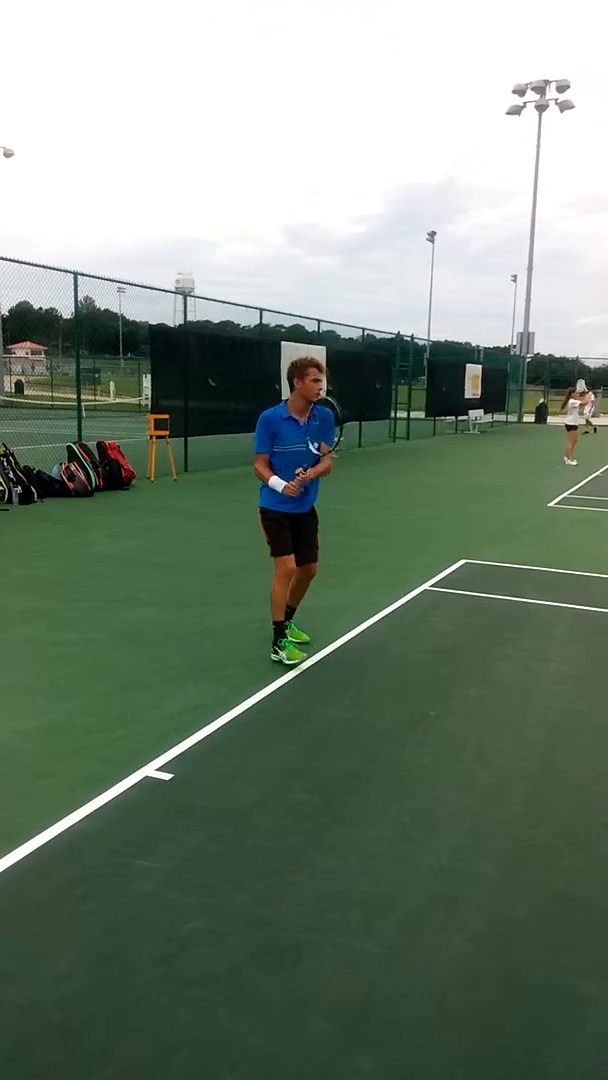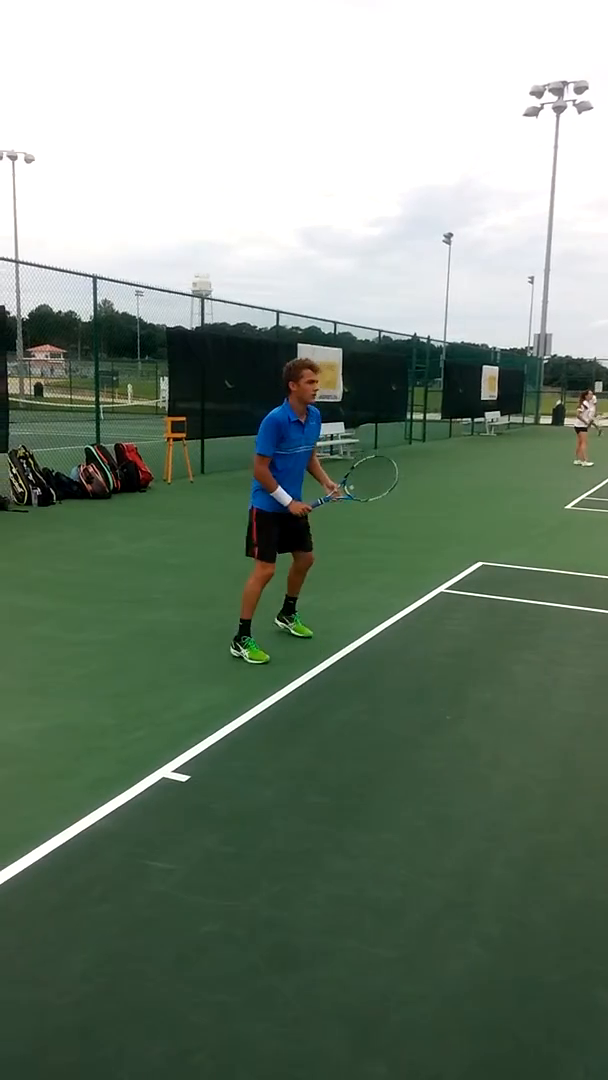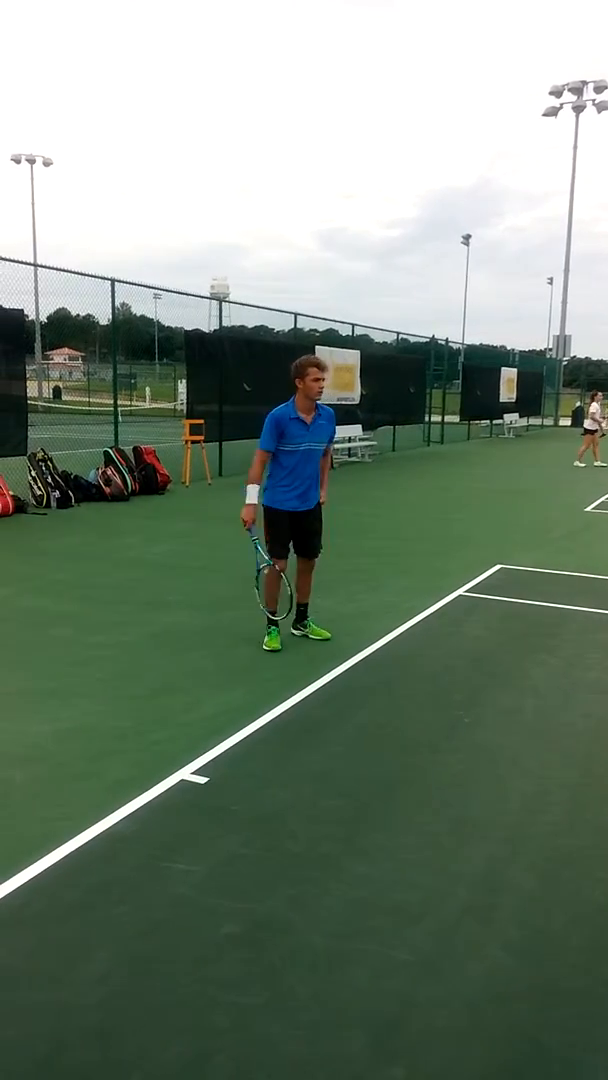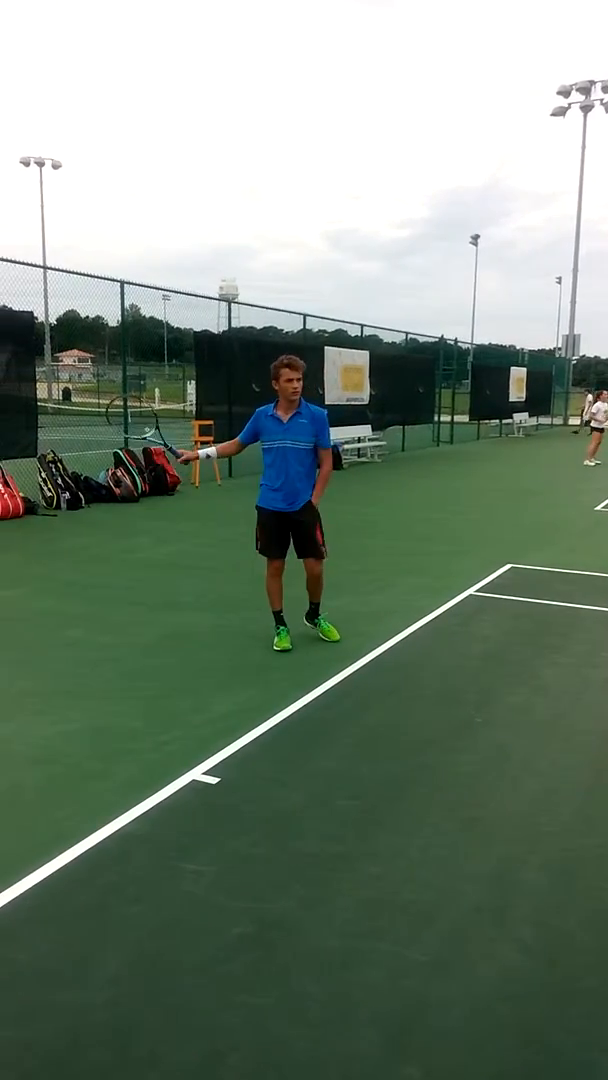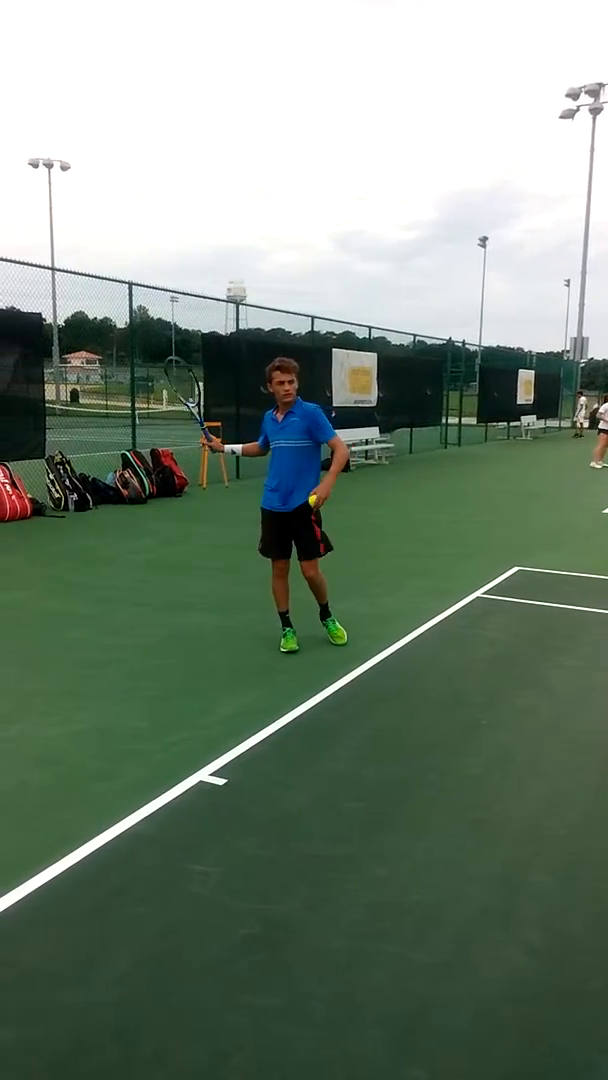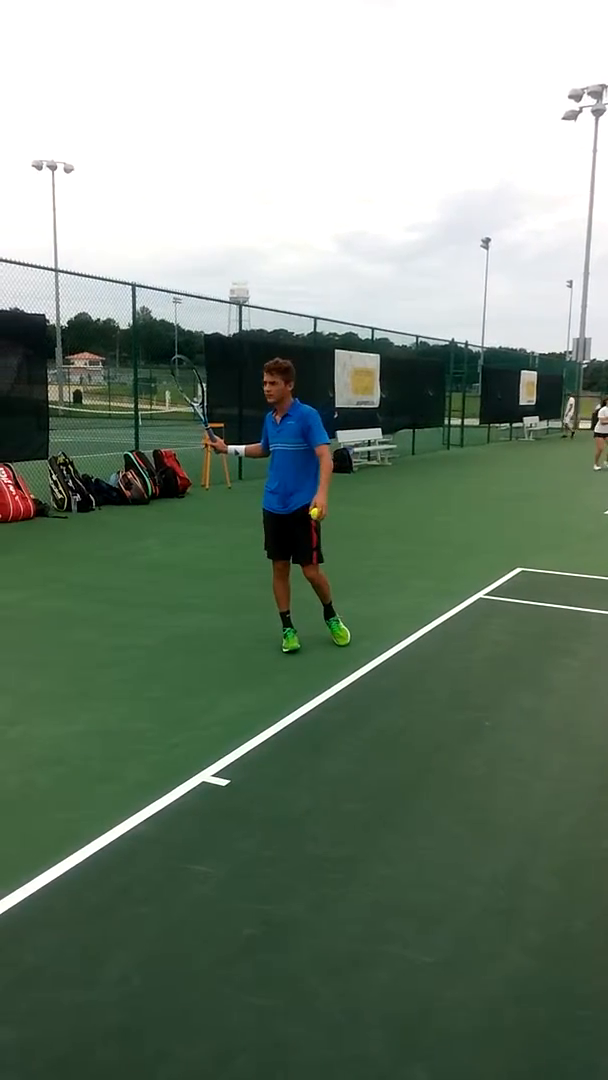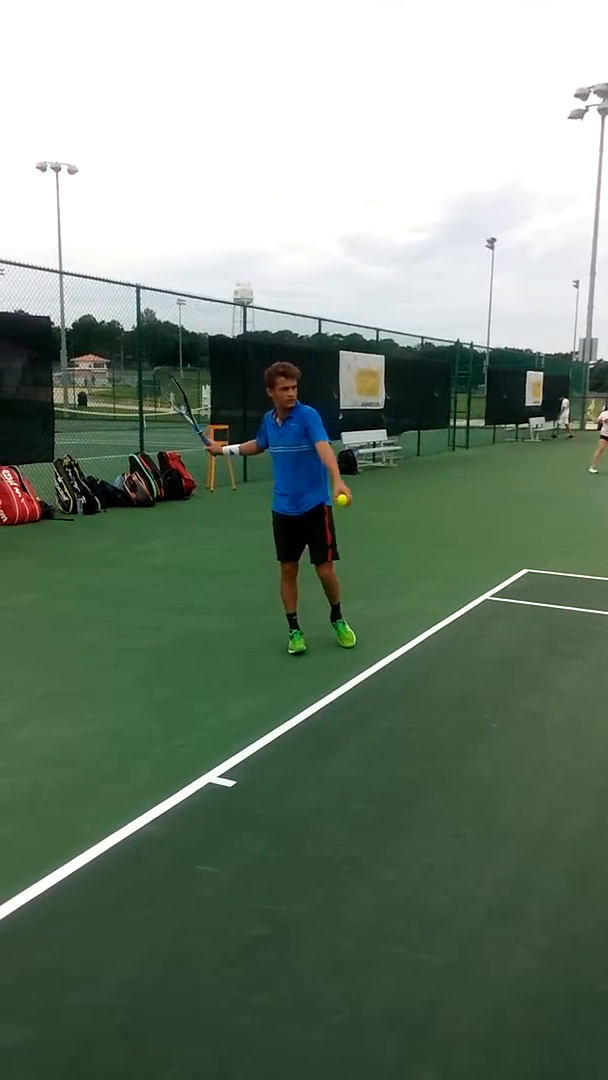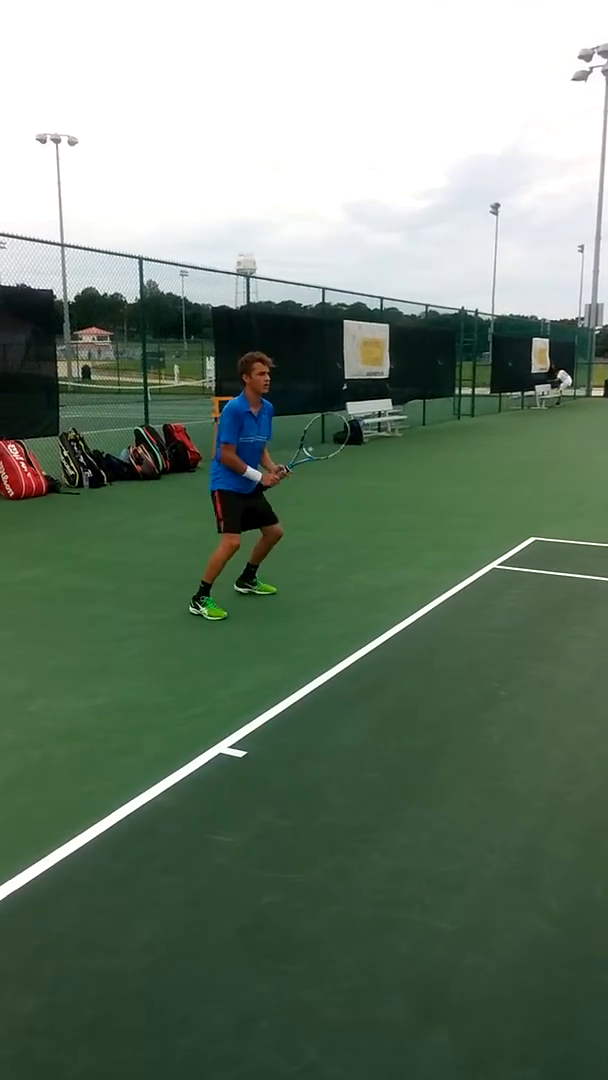
dt=0.5s
person 1, frame 1
left shoulder: (325, 416)
right shoulder: (270, 418)
left elbow: (327, 462)
right elbow: (260, 466)
left wrist: (309, 475)
right wrist: (280, 485)
left hip: (305, 508)
right hip: (275, 507)
left knee: (308, 569)
right knee: (286, 567)
left ankle: (285, 621)
right ankle: (280, 642)
person 1, frame 2
left shoulder: (314, 416)
right shoulder: (275, 420)
right elbow: (260, 469)
left wrist: (326, 481)
right wrist: (289, 501)
left hip: (293, 504)
right hip: (267, 505)
left knee: (305, 558)
right knee: (264, 570)
left ankle: (287, 614)
right ankle: (242, 639)
person 1, frame 3
left shoulder: (328, 417)
right shoulder: (278, 417)
right elbow: (260, 461)
left wrist: (323, 490)
right wrist: (250, 502)
left hip: (309, 505)
right hip: (278, 506)
left knee: (308, 563)
right knee: (277, 565)
left ankle: (301, 621)
right ankle: (271, 625)
person 1, frame 4
left shoulder: (316, 416)
right shoulder: (261, 416)
left elbow: (326, 462)
right elbow: (236, 445)
left wrist: (314, 500)
right wrist: (199, 453)
left hip: (303, 506)
right hip: (270, 506)
left knee: (315, 567)
right knee: (275, 566)
left ankle: (315, 616)
right ankle: (280, 626)
person 1, frame 5
left shoulder: (311, 413)
right shoulder: (269, 418)
left elbow: (341, 450)
left wrist: (327, 484)
right wrist: (224, 447)
left hip: (304, 505)
right hip: (273, 506)
left knee: (310, 570)
right knee: (279, 567)
left ankle: (326, 617)
right ankle: (286, 628)
person 1, frame 6
left shoulder: (307, 416)
right shoulder: (269, 419)
left elbow: (325, 457)
left wrist: (321, 493)
right wrist: (228, 448)
left hip: (303, 507)
right hip: (273, 507)
left knee: (311, 570)
right knee: (279, 568)
left ankle: (331, 617)
right ankle: (288, 628)
person 1, frame 7
left shoulder: (308, 416)
right shoulder: (268, 420)
left elbow: (324, 449)
right elbow: (258, 445)
left wrist: (338, 482)
right wrist: (224, 449)
left hip: (314, 506)
right hip: (283, 509)
left knee: (325, 569)
right knee: (288, 569)
left ankle: (337, 620)
right ankle: (294, 629)
person 1, frame 8
left shoulder: (267, 408)
right shoulder: (233, 410)
right elbow: (227, 457)
left wrist: (273, 469)
right wrist: (259, 476)
left hip: (249, 486)
right hip: (226, 486)
left knee: (273, 532)
right knee: (231, 542)
left ankle: (247, 579)
right ankle: (200, 597)
